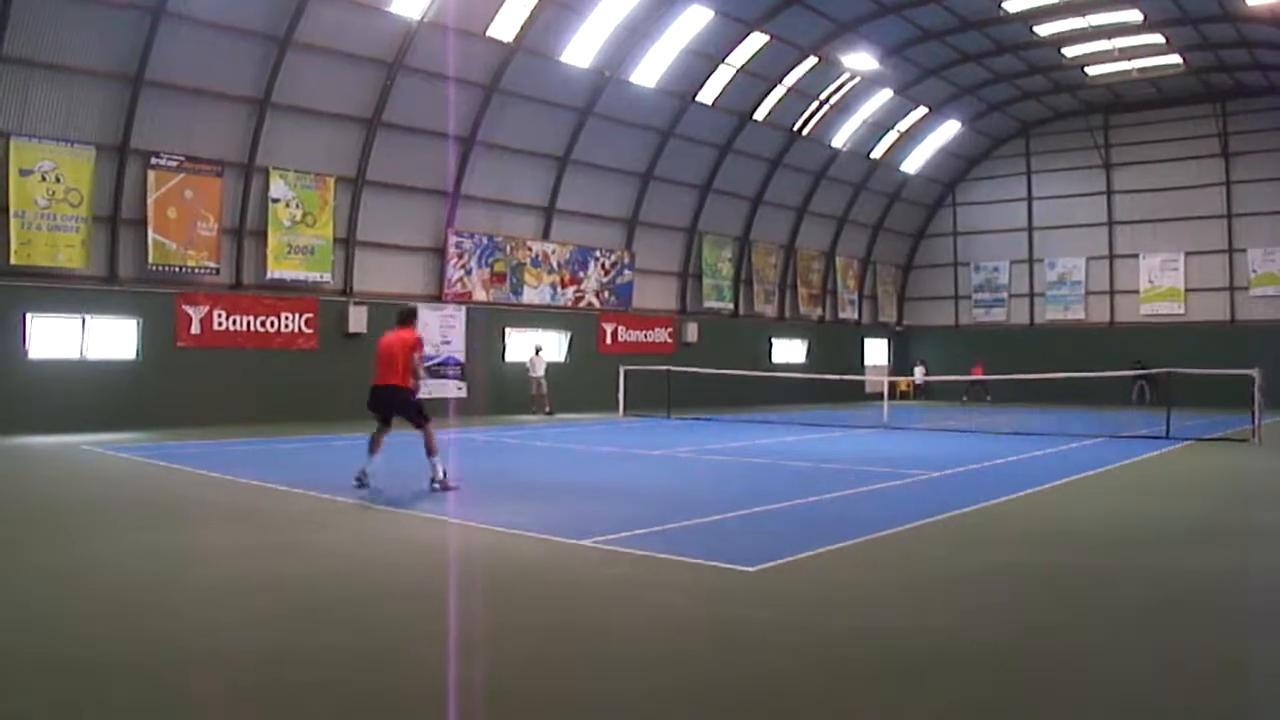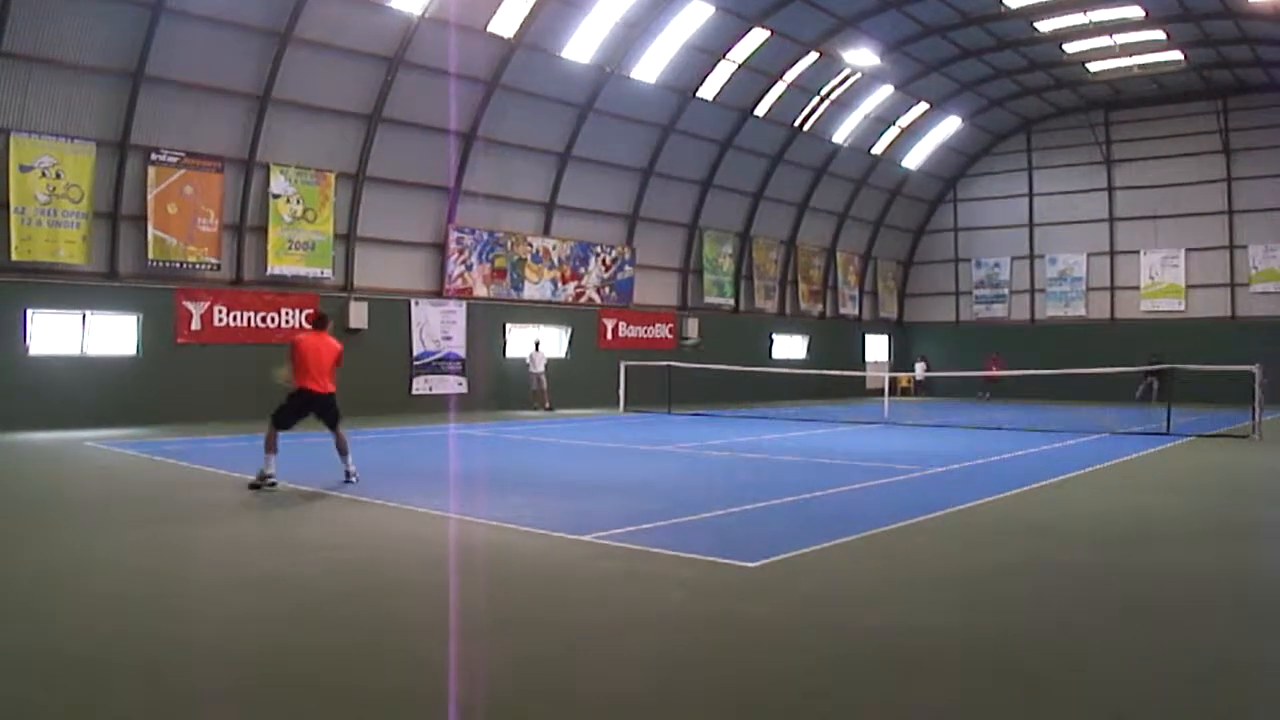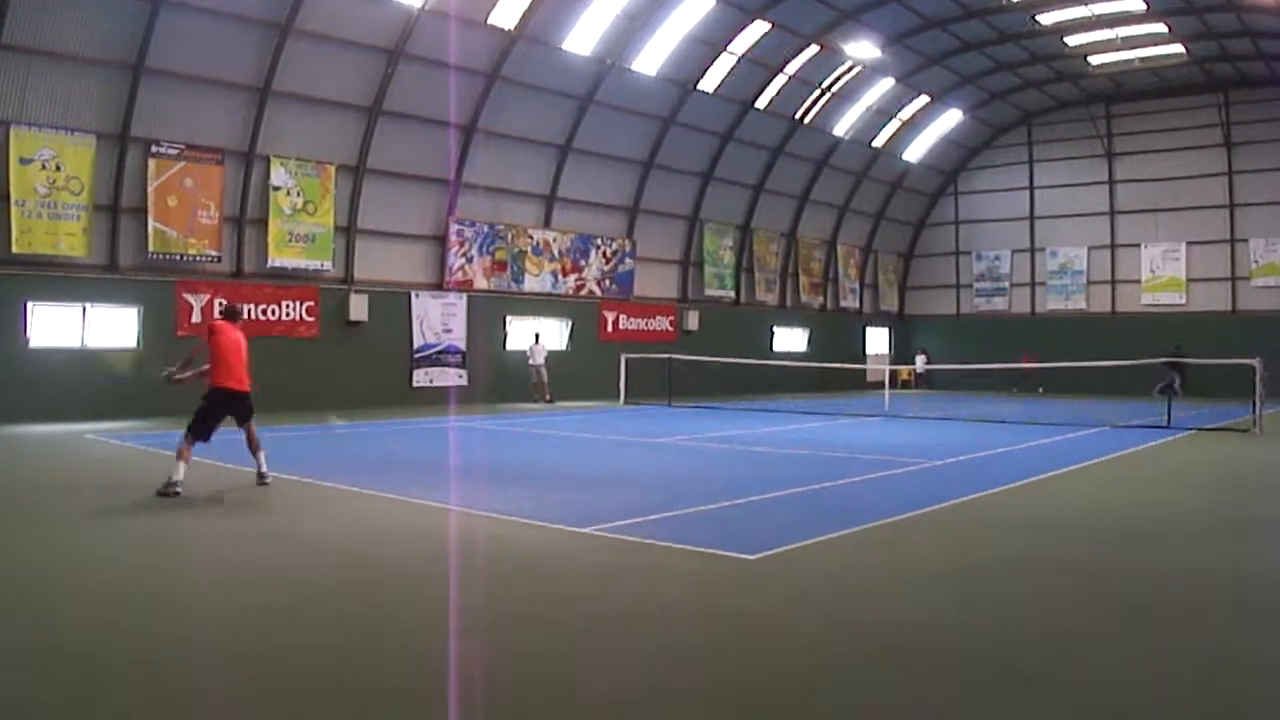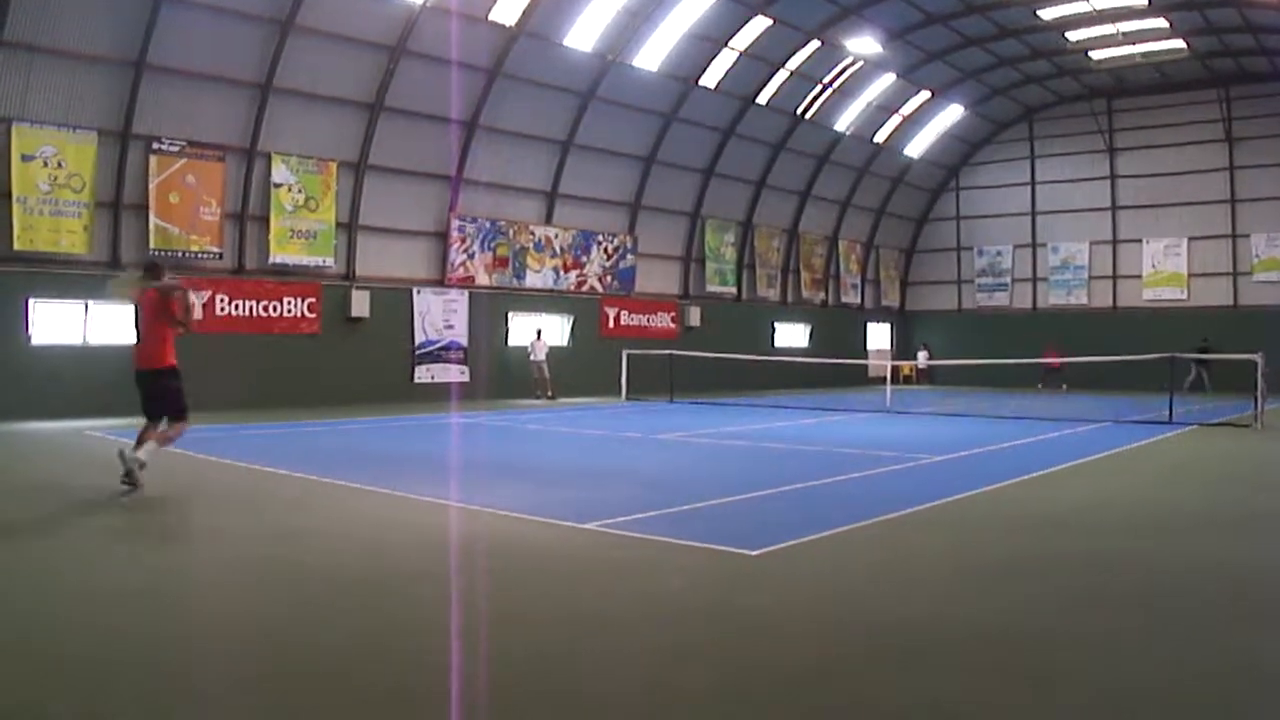
dt=0.4s
person 1, frame 1
left shoulder: (384, 338)
right shoulder: (415, 338)
right elbow: (415, 367)
right wrist: (416, 385)
left hip: (379, 390)
right hip: (400, 390)
left knee: (382, 428)
right knee: (427, 428)
left ankle: (364, 472)
right ankle: (438, 477)
person 1, frame 2
left shoulder: (298, 340)
right shoulder: (336, 346)
left elbow: (293, 369)
left hip: (303, 393)
right hip: (326, 395)
left knee: (273, 427)
right knee: (337, 430)
left ankle: (268, 475)
right ankle: (350, 471)
person 1, frame 3
left shoulder: (216, 327)
right shoulder: (240, 336)
left elbow: (195, 353)
left wrist: (176, 372)
right wrist: (184, 377)
left hip: (225, 391)
right hip: (242, 393)
left knee: (189, 438)
right knee: (248, 426)
left ankle: (175, 481)
right ankle: (262, 472)
person 1, frame 4
left shoulder: (145, 296)
right shoulder: (163, 296)
right elbow: (188, 324)
right wrist: (187, 297)
left hip: (144, 369)
right hip: (163, 369)
left knee: (154, 421)
right knee: (178, 423)
left ankle: (132, 466)
right ankle: (135, 458)
